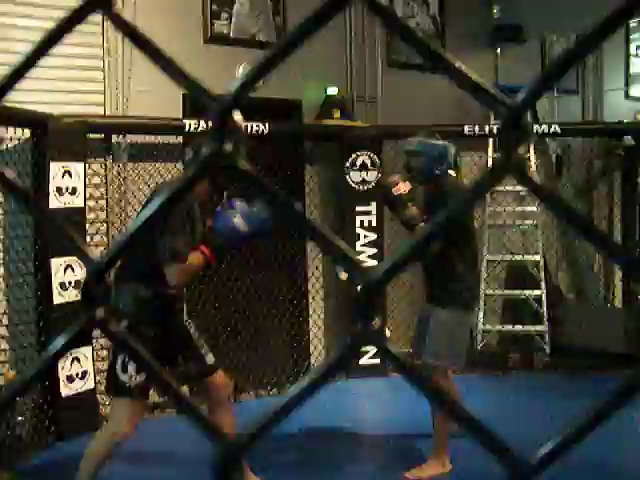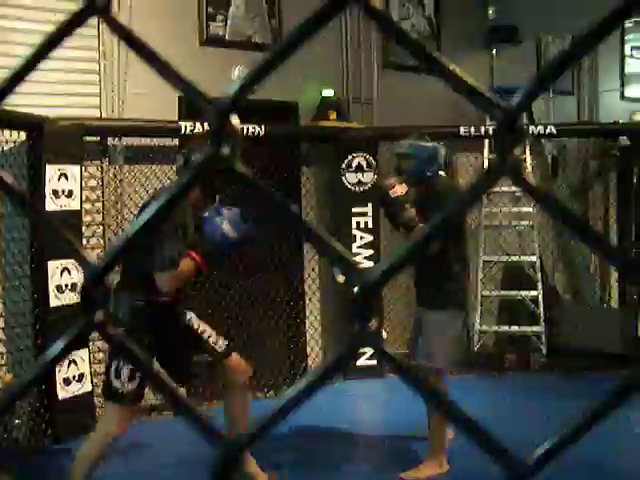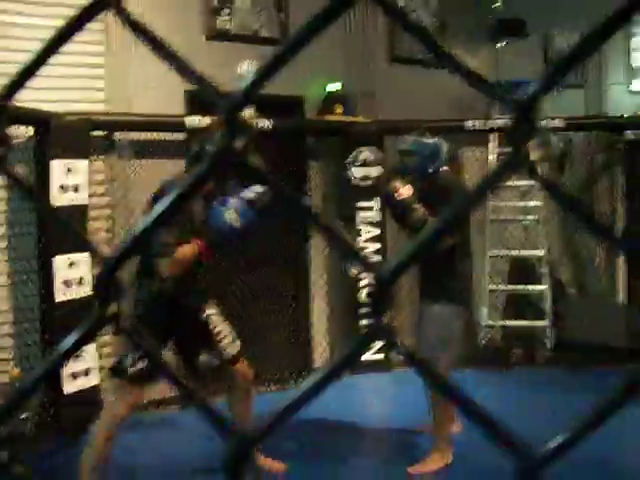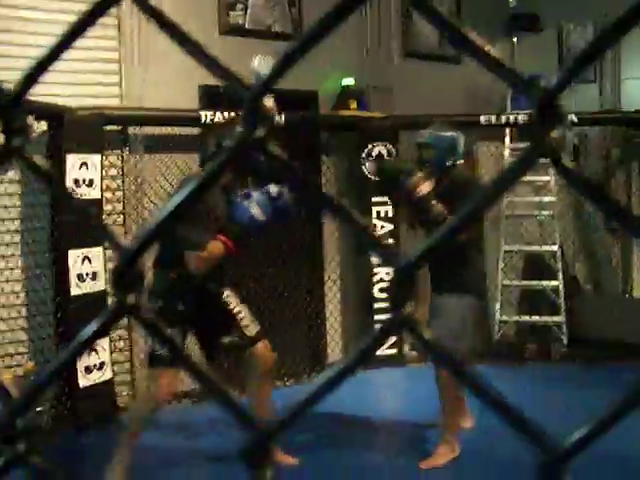
dt=0.1s
person 1, frame 1
left shoulder: (452, 191)
right shoulder: (434, 190)
left elbow: (432, 243)
right elbow: (422, 233)
left wrist: (404, 206)
right wrist: (401, 204)
left hip: (455, 293)
right hip: (439, 290)
left knee: (437, 369)
right knee: (424, 356)
right ankle: (446, 424)
person 1, frame 2
left shoulder: (445, 192)
right shoulder: (425, 192)
left elbow: (431, 244)
right elbow: (415, 235)
left wrist: (402, 208)
right wrist: (396, 208)
left hip: (447, 294)
right hip: (431, 291)
left knee: (431, 370)
right knee: (422, 362)
right ankle: (443, 425)
person 1, frame 3
left shoulder: (449, 187)
right shoulder: (424, 188)
left elbow: (445, 240)
right elbow: (415, 231)
left wrist: (412, 207)
right wrist: (399, 204)
left hip: (451, 289)
right hip: (433, 286)
left knee: (432, 362)
right knee: (434, 360)
left ankle: (442, 449)
right ankle: (449, 420)
person 1, frame 4
left shoulder: (464, 181)
right shoulder: (437, 181)
left elbow: (460, 234)
right elbow: (421, 224)
left wrist: (428, 202)
right wrist: (395, 185)
left hip: (461, 282)
right hip: (443, 279)
right knee: (443, 352)
left ankle: (449, 442)
right ankle: (462, 414)
person 2, frame 1
left shoulder: (199, 199)
right elbow: (176, 277)
left wrist: (240, 221)
right wrist: (217, 242)
left hip: (167, 311)
right hip: (138, 312)
left knee: (220, 389)
right knee: (124, 424)
person 2, frame 2
left shoulder: (190, 205)
right elbow: (167, 281)
left wrist: (222, 227)
right wrist: (208, 249)
left hip: (169, 313)
right hip: (136, 317)
left knee: (238, 372)
right knee: (115, 425)
person 2, frame 3
left shoulder: (209, 193)
right elbow: (167, 267)
left wrist: (242, 206)
right wrist: (209, 238)
left hip: (191, 303)
right hip: (157, 304)
left knee: (241, 376)
right knee: (122, 405)
person 2, frame 4
left shoulder: (226, 187)
right shoulder: (198, 193)
right elbow: (197, 263)
left wrist: (266, 201)
right wrist: (236, 231)
left hip: (209, 288)
right hip: (173, 293)
left knee: (263, 358)
right knee: (163, 389)
